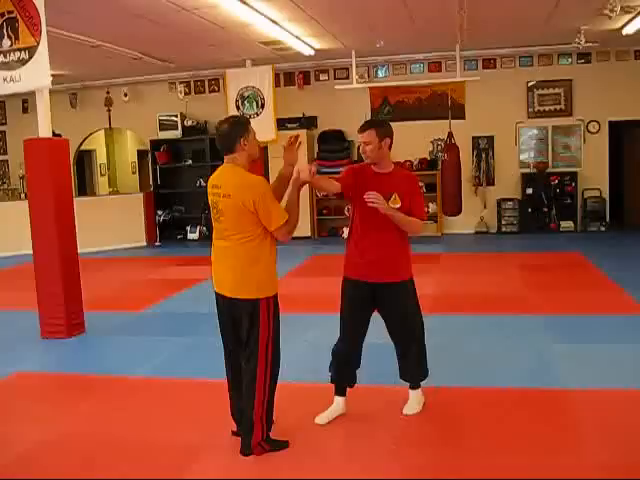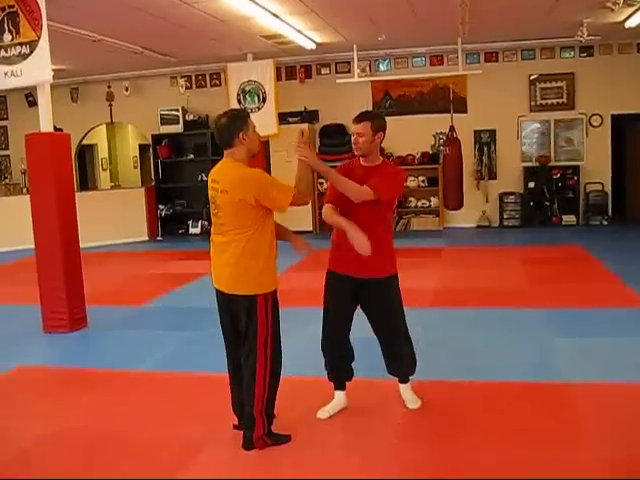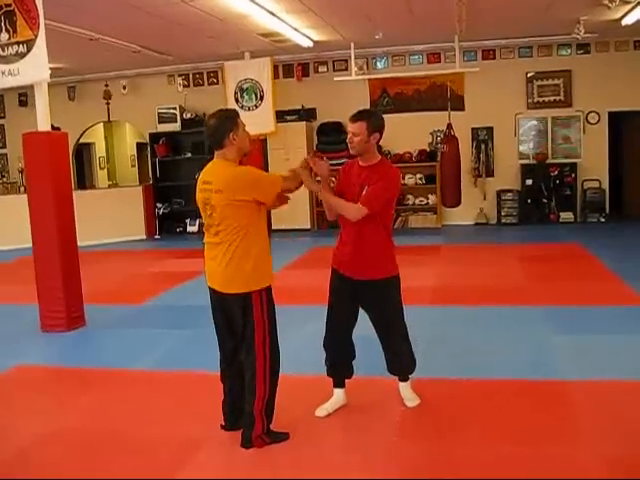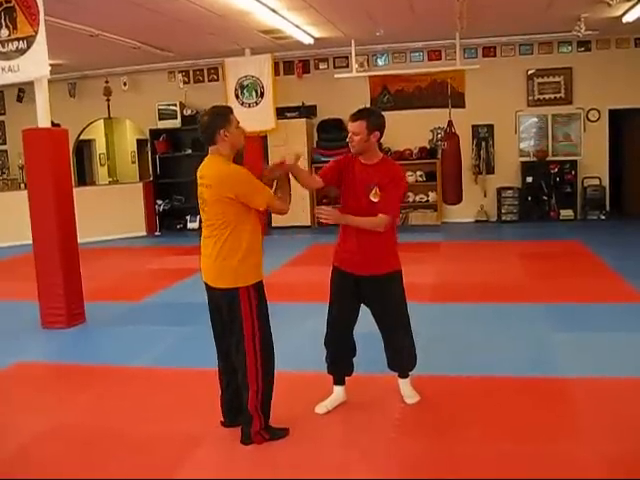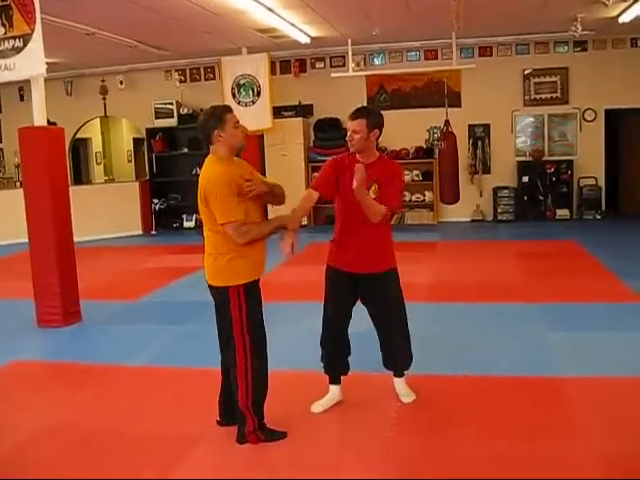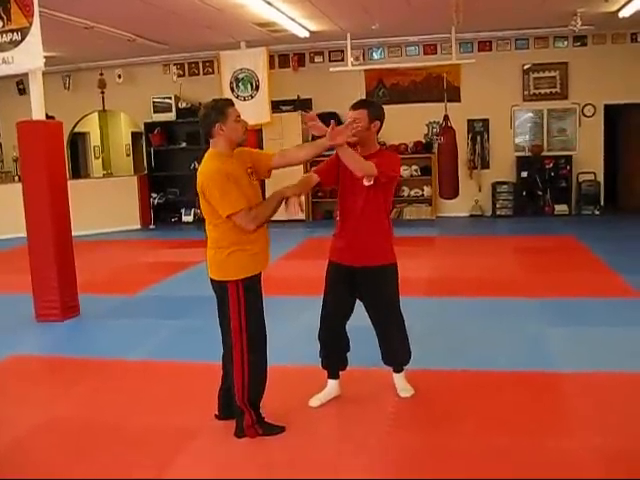
dt=0.3s
person 1, frame 1
left shoulder: (216, 181)
right shoulder: (253, 184)
right elbow: (284, 232)
left wrist: (287, 169)
right wrist: (297, 187)
left hip: (225, 286)
right hip: (253, 289)
left knee: (237, 358)
right knee: (260, 362)
left ankle: (244, 422)
right ankle: (255, 438)
person 1, frame 2
left shoulder: (217, 175)
right shoulder: (251, 178)
right elbow: (302, 196)
left wrist: (288, 236)
left hip: (225, 281)
right hip: (253, 284)
left knee: (238, 353)
right knee: (261, 357)
left ankle: (244, 416)
right ankle: (257, 432)
person 1, frame 3
left shoulder: (207, 176)
right shoulder: (244, 176)
right elbow: (290, 185)
left wrist: (273, 191)
right wrist: (296, 173)
left hip: (219, 280)
right hip: (247, 282)
left knee: (233, 353)
right knee: (260, 356)
left ankle: (234, 415)
right ankle: (256, 430)
person 1, frame 4
left shoulder: (208, 170)
right shoulder: (232, 174)
left elbow: (250, 195)
right elbow: (280, 206)
left wrist: (271, 175)
right wrist: (283, 178)
left hip: (217, 275)
right hip: (238, 277)
left knee: (230, 348)
right knee: (254, 351)
left ankle: (232, 412)
right ankle: (256, 427)
person 1, frame 5
left shoulder: (237, 167)
right shoulder: (218, 176)
left elbow: (276, 196)
right elbow: (239, 234)
left wrist: (266, 191)
right wrist: (279, 223)
left hip: (236, 273)
right hip: (233, 275)
left knee: (235, 346)
right knee: (249, 350)
left ankle: (230, 411)
right ankle: (251, 426)
person 1, frame 6
left shoulder: (243, 157)
right shoulder: (215, 171)
left elbow: (287, 156)
right elbow: (250, 221)
left wrist: (325, 143)
right wrist: (281, 195)
left hip: (243, 267)
right hip: (234, 270)
left knee: (240, 342)
right knee: (246, 344)
left ankle: (229, 405)
right ankle: (248, 420)
person 2, frame 1
left shoulder: (408, 181)
right shoulder: (356, 173)
left elbow: (416, 228)
right elbow: (333, 186)
left wrist: (386, 209)
right wrist: (311, 177)
left hip: (395, 275)
right hip: (357, 273)
left knee: (409, 333)
right knee: (348, 338)
left ankle: (414, 391)
right ankle: (339, 400)
person 2, frame 2
left shoulder: (393, 174)
right shoulder: (343, 171)
left elbow: (359, 195)
right elbow: (328, 211)
left wrist: (319, 166)
right wrist: (349, 228)
left hip: (379, 270)
right hip: (342, 268)
left knee: (393, 329)
right knee: (334, 333)
left ankle: (405, 385)
right ankle: (339, 395)
person 2, frame 3
left shoulder: (388, 175)
right shoulder: (347, 169)
left elbow: (355, 213)
right elbow: (332, 214)
left wrist: (318, 190)
right wrist: (324, 179)
left hip: (378, 270)
right hip: (344, 267)
left knee: (392, 329)
right knee: (336, 332)
left ankle: (404, 384)
right ankle: (339, 393)
person 2, frame 4
left shoulder: (394, 174)
right shoulder: (344, 164)
left elbow: (381, 223)
right elbow: (314, 182)
left wrist: (341, 218)
right wrist: (292, 167)
left hip: (382, 267)
right hip: (345, 264)
left knee: (395, 325)
right knee: (337, 328)
left ankle: (404, 380)
right ankle: (339, 390)
person 2, frame 5
left shoulder: (392, 171)
right shoulder: (338, 164)
left elbow: (377, 216)
right elbow: (310, 197)
left wrist: (361, 189)
right wrist: (290, 229)
left hip: (378, 264)
right hip: (340, 263)
left knee: (392, 323)
right knee: (333, 327)
left ankle: (400, 379)
right ankle: (334, 389)
person 2, frame 6
left shoulder: (390, 160)
right shoulder: (342, 157)
left elbow: (363, 170)
right elbow: (312, 178)
right wrist: (293, 192)
left hip: (378, 258)
right hip: (341, 256)
left knee: (388, 319)
right knee: (331, 321)
left ankle: (399, 374)
right ankle: (332, 383)
